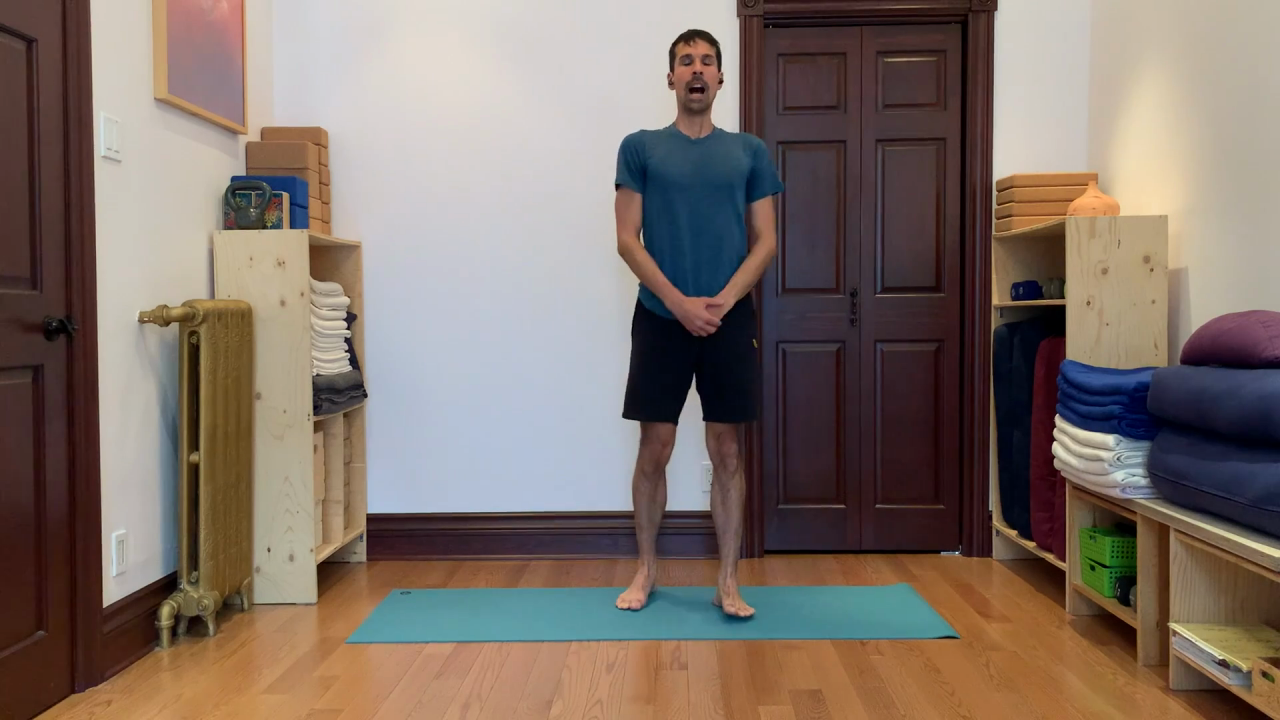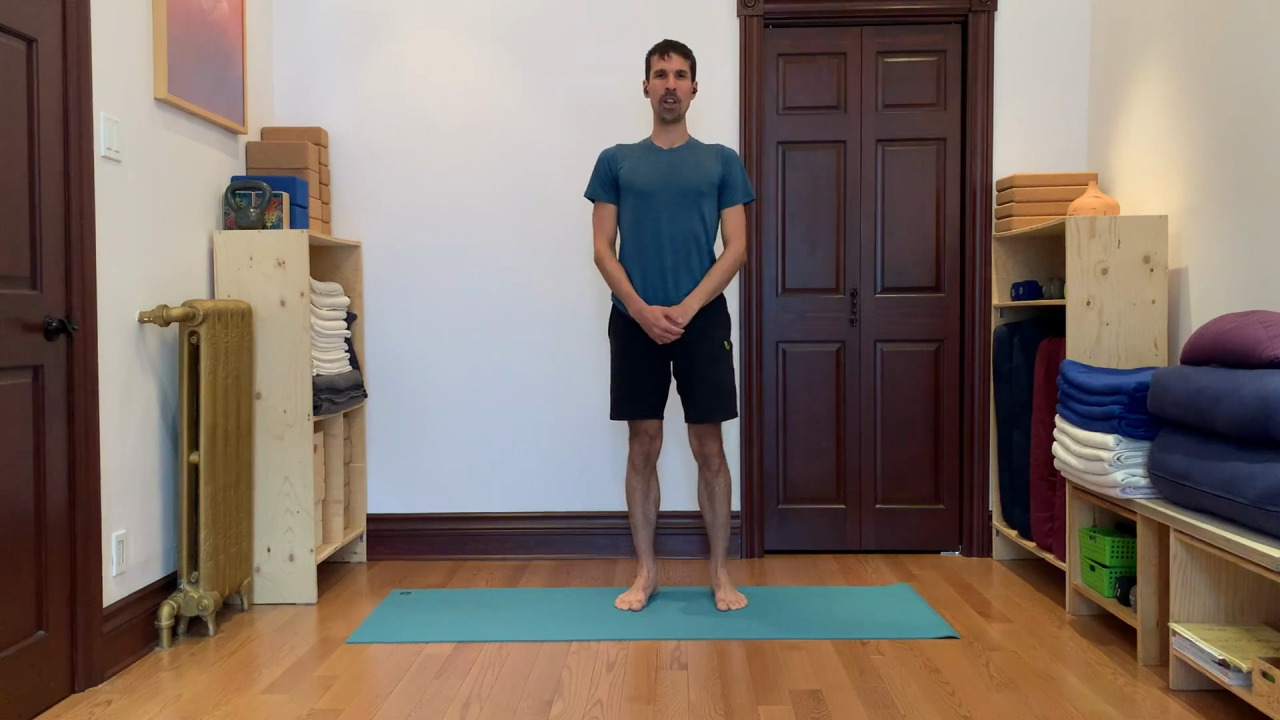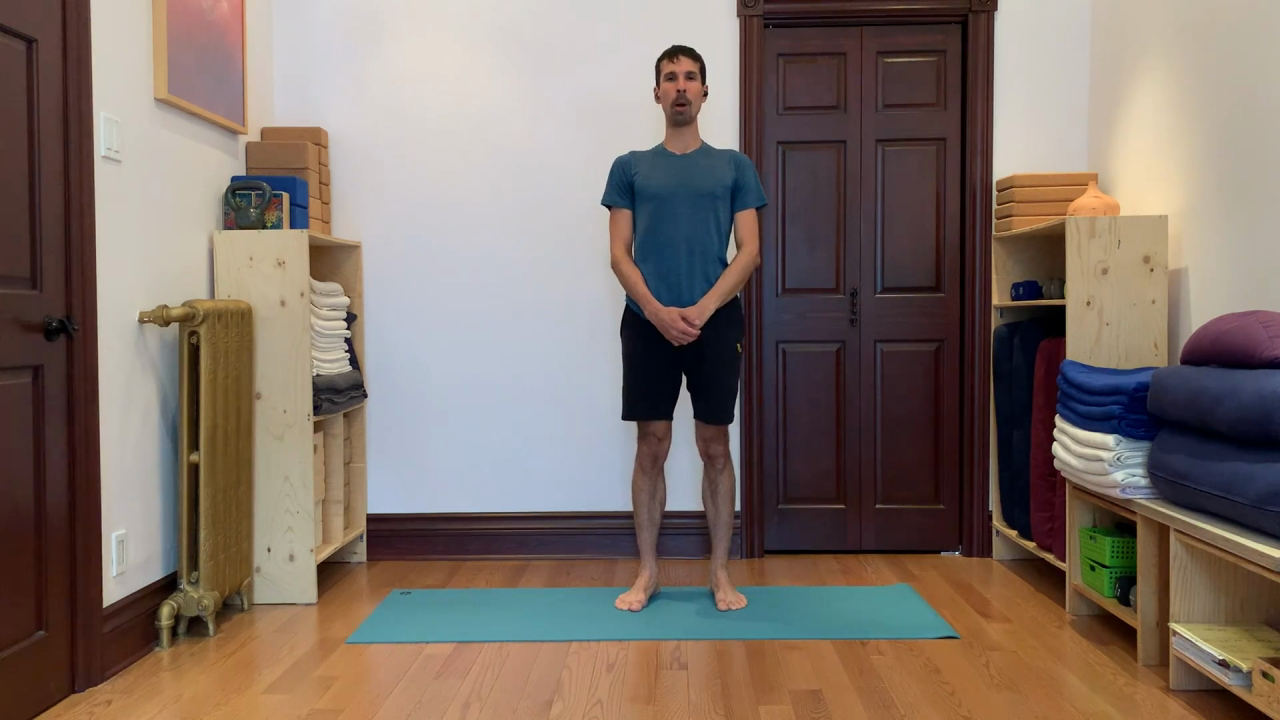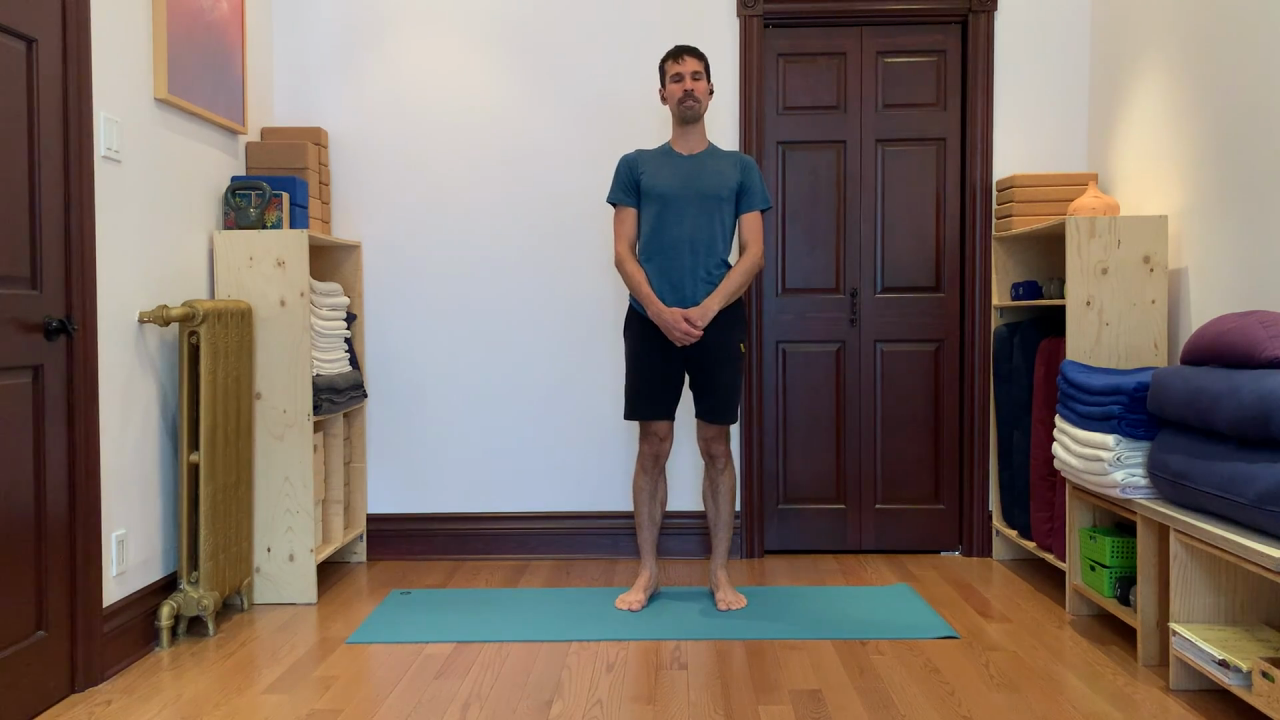
dt=0.5s
person 1, frame 1
left shoulder: (748, 151)
right shoulder: (640, 147)
left elbow: (766, 242)
right elbow: (628, 240)
left wrist: (722, 302)
right wrist: (679, 301)
left hip: (730, 319)
right hip: (660, 318)
left knee: (726, 452)
right knee: (653, 450)
left ankle: (728, 580)
right ankle: (646, 569)
person 1, frame 2
left shoulder: (722, 161)
right shoulder: (616, 161)
left elbow: (736, 249)
right elbow: (603, 249)
left wrist: (687, 309)
right wrist: (641, 310)
left hip: (703, 320)
right hip: (635, 321)
left knee: (709, 449)
right knee: (643, 447)
left ankle: (719, 571)
right ankle: (646, 571)
person 1, frame 3
left shoulder: (733, 166)
right shoulder: (630, 167)
left elbow: (749, 252)
right elbow: (620, 254)
left wrist: (702, 309)
right wrist: (657, 311)
left hip: (716, 321)
right hip: (648, 322)
left knee: (715, 447)
right knee: (651, 447)
left ankle: (720, 571)
right ankle: (648, 571)
person 1, frame 4
left shoulder: (739, 168)
right shoulder: (636, 165)
left elbow: (753, 254)
right elbow: (624, 253)
left wrist: (705, 310)
right wrist: (660, 312)
left hip: (719, 322)
right hip: (651, 322)
left knee: (716, 447)
right knee: (652, 447)
left ankle: (719, 571)
right ankle: (647, 571)
